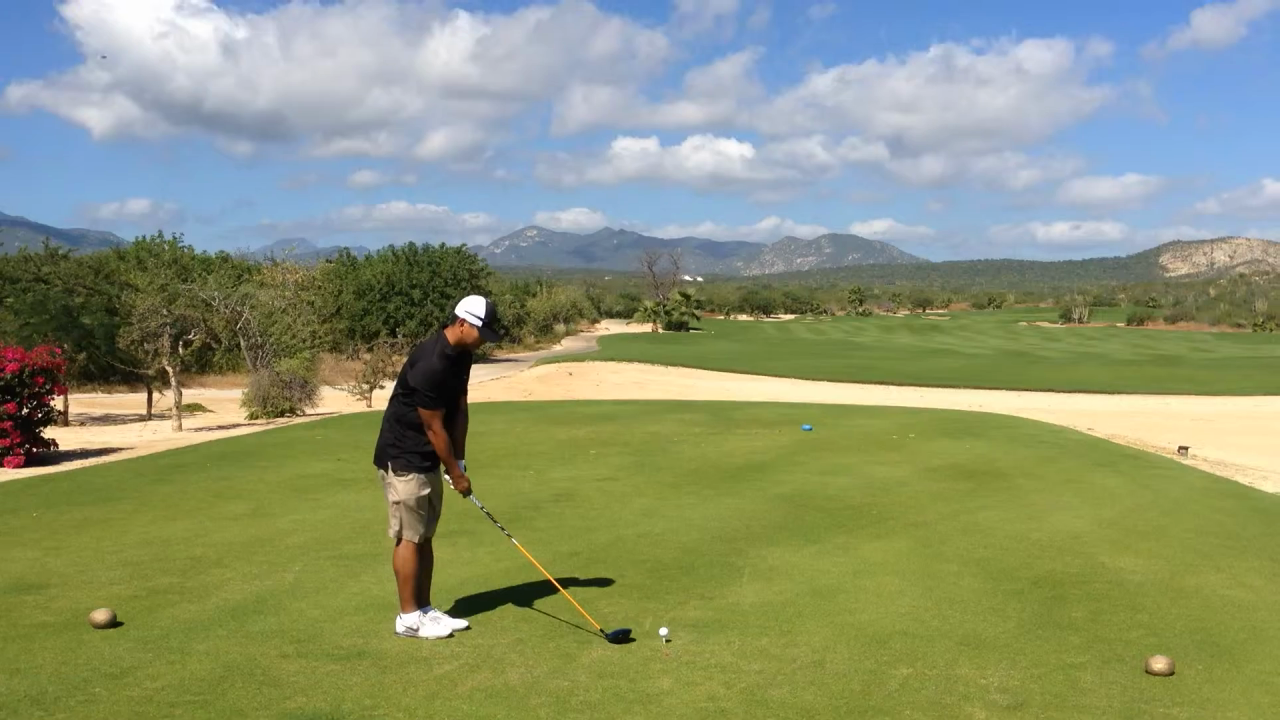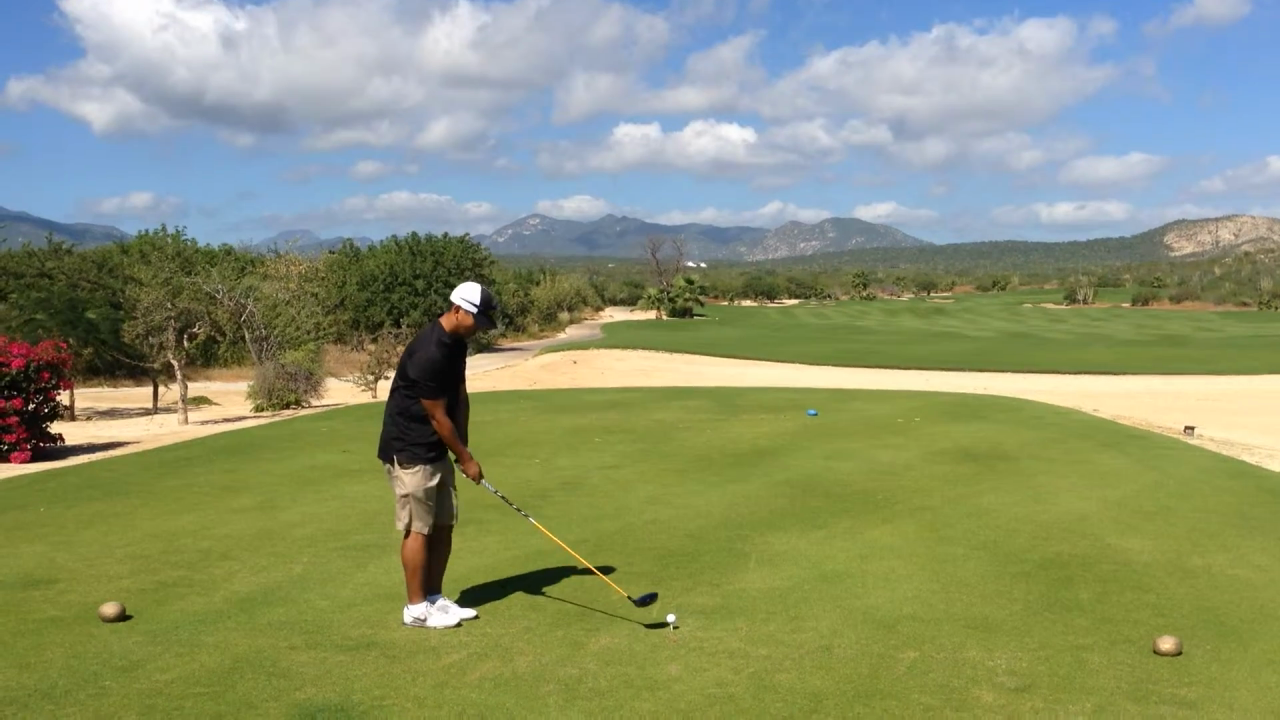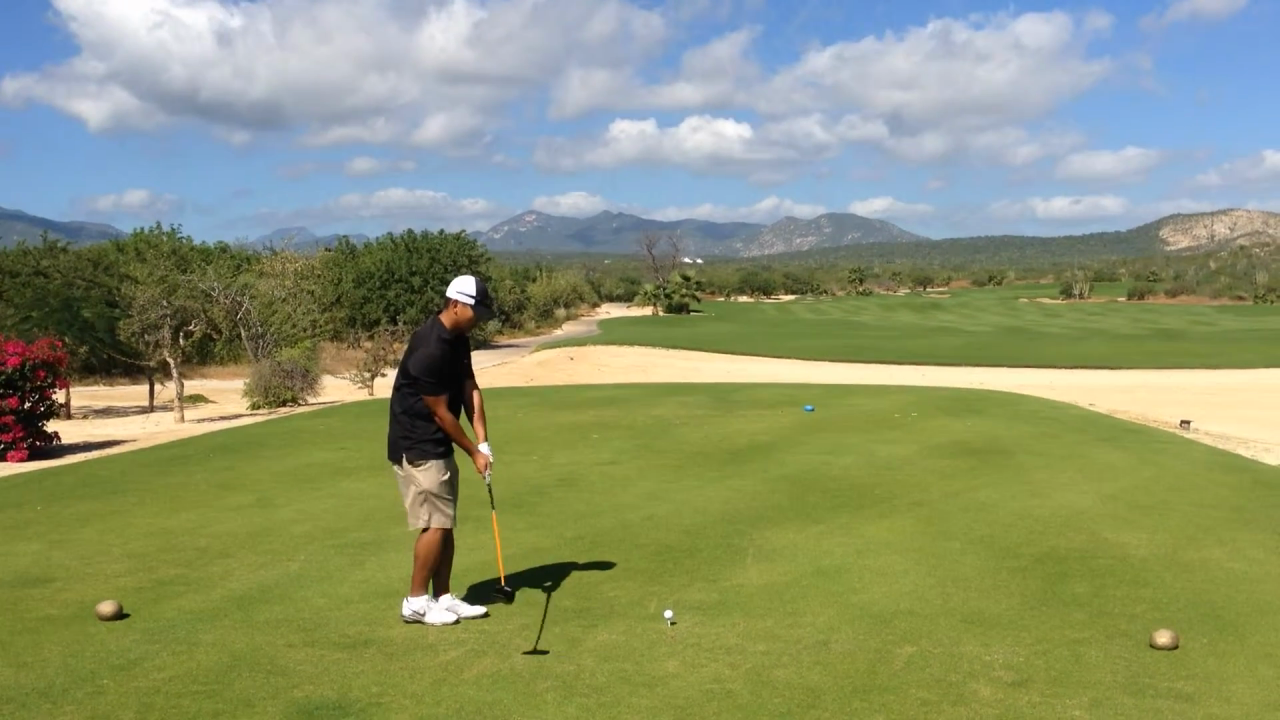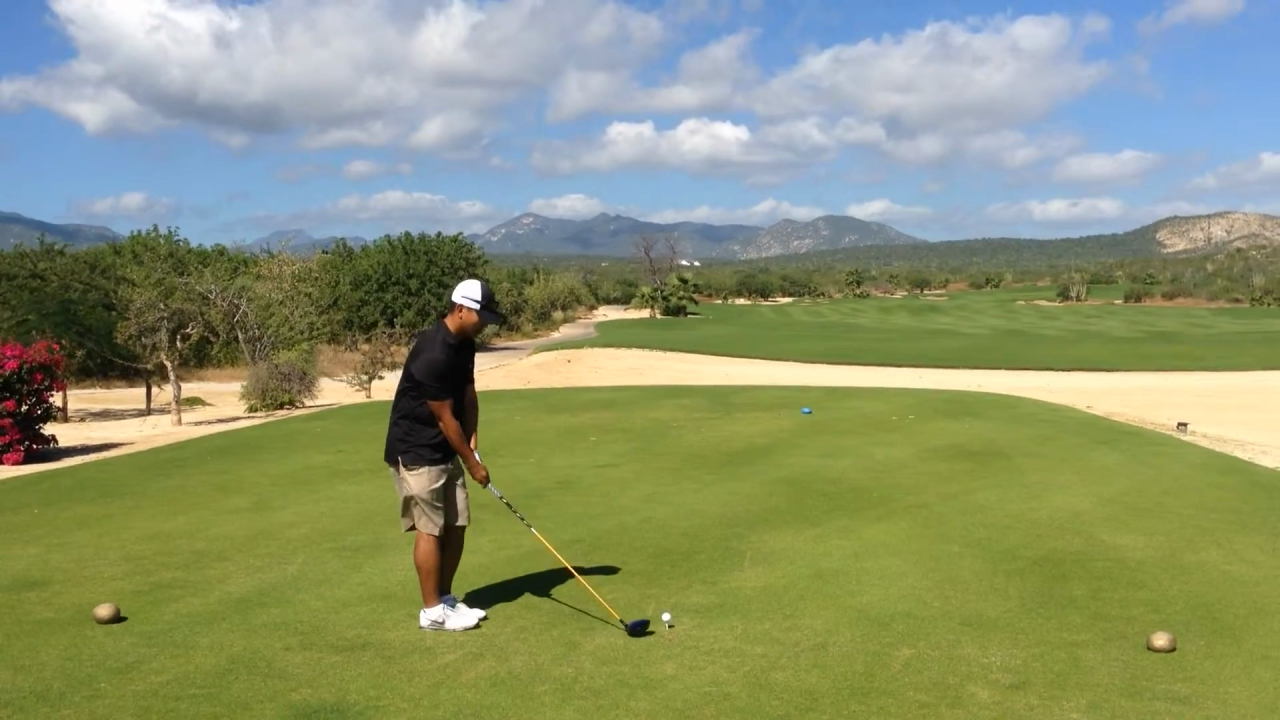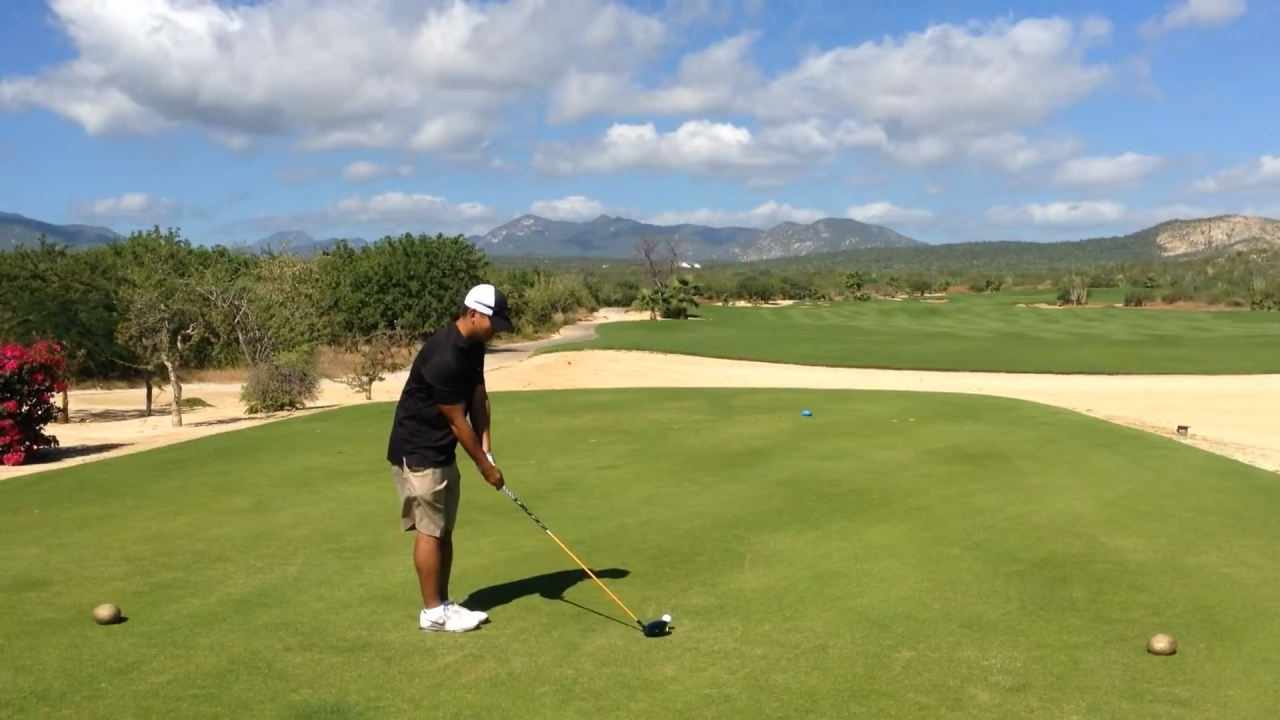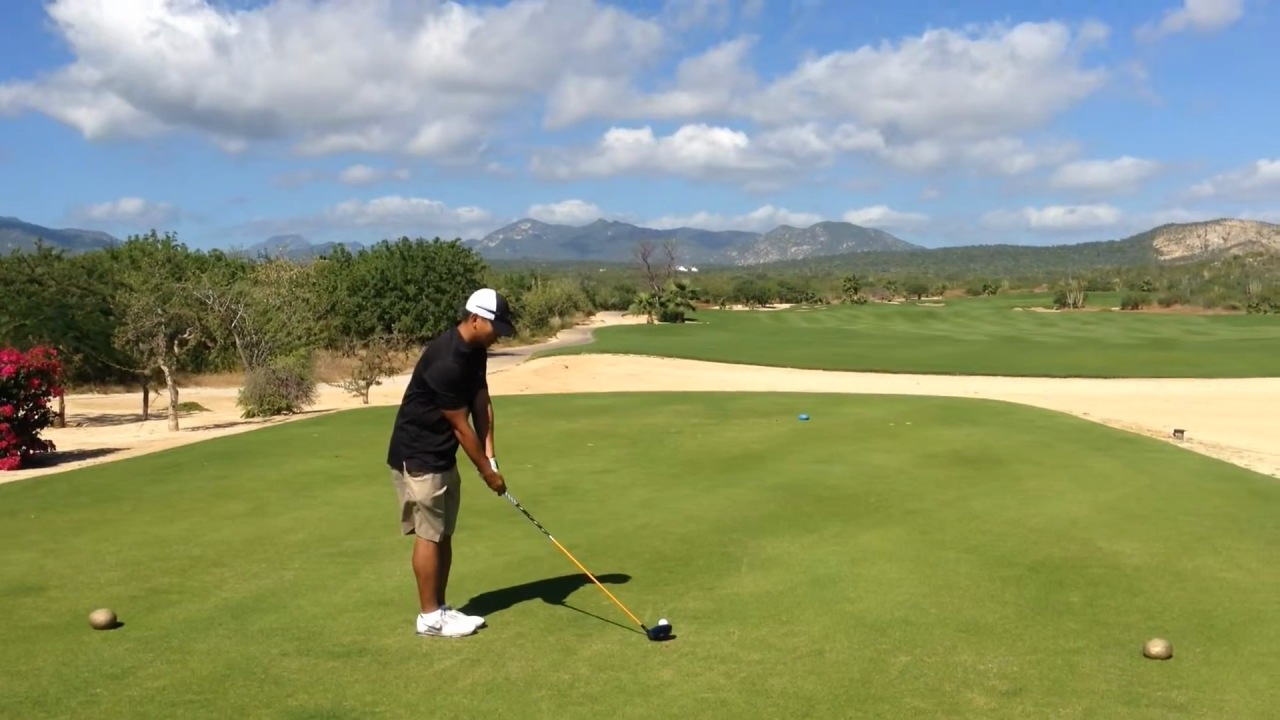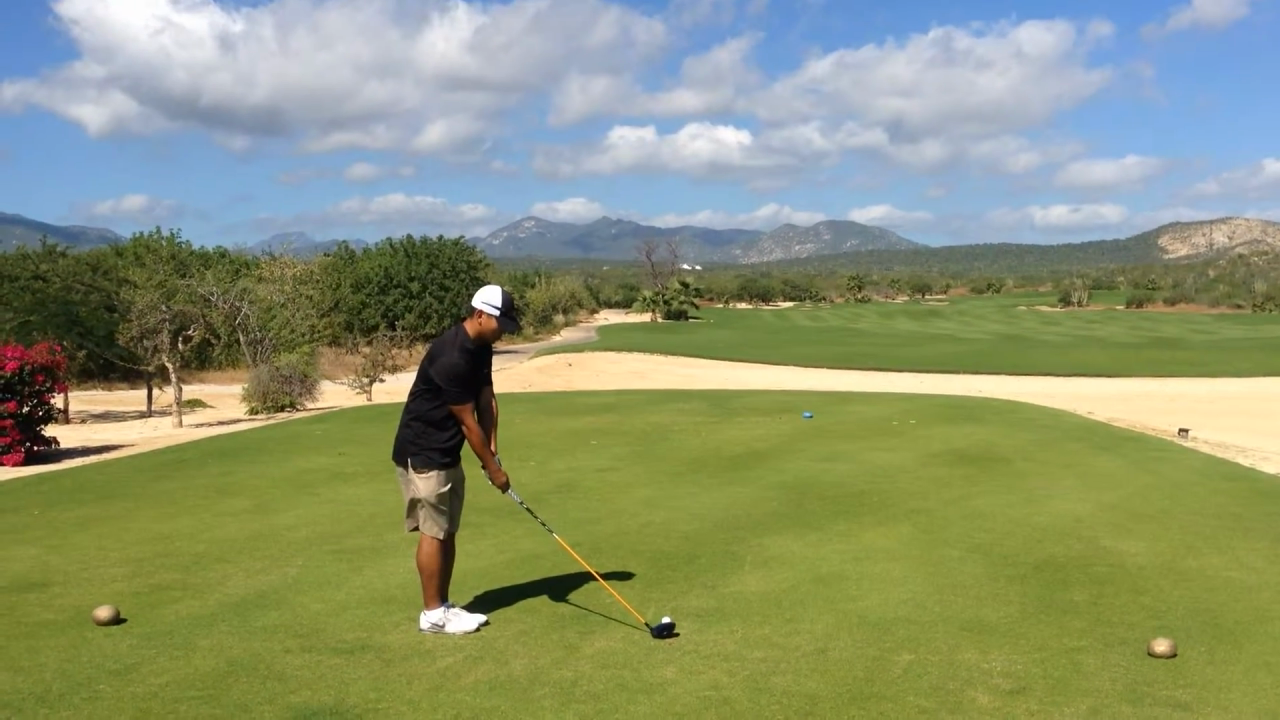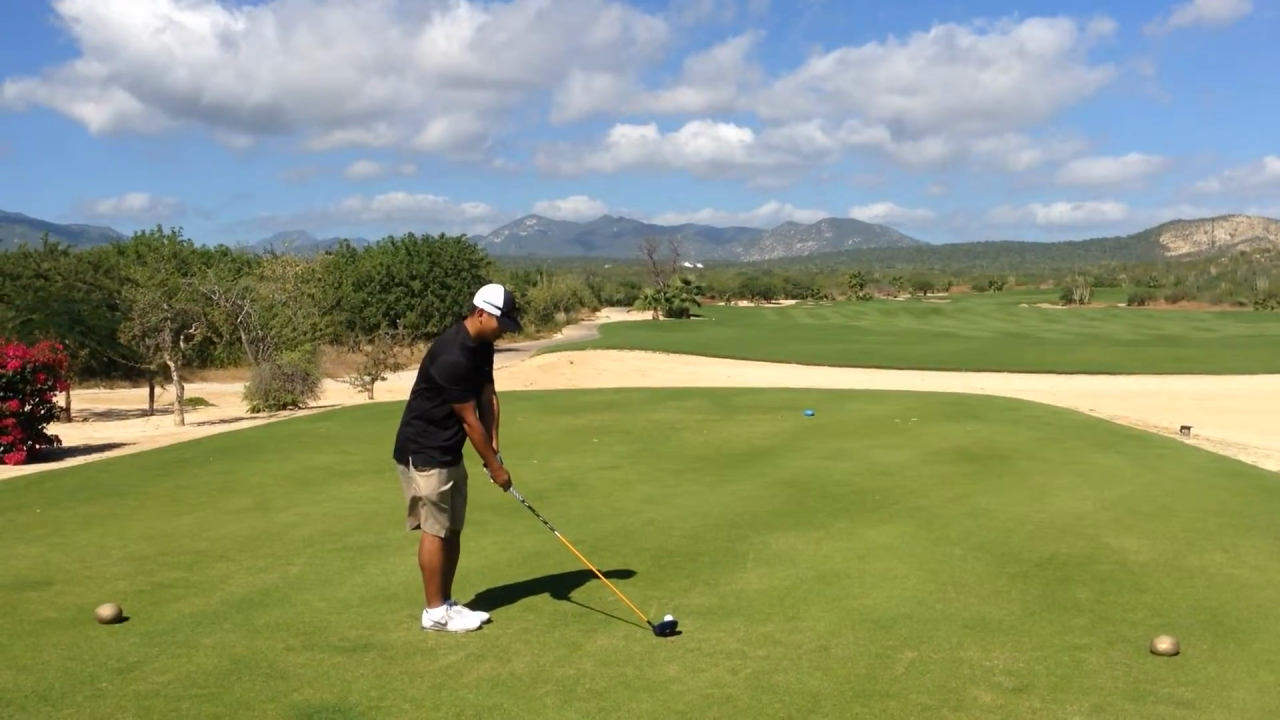
dt=0.5s
person 1, frame 1
left shoulder: (462, 355)
right shoulder: (430, 363)
left elbow: (460, 410)
right elbow: (434, 427)
left wrist: (459, 463)
right wrist: (456, 474)
left hip: (427, 459)
right hip: (403, 458)
left knee: (424, 537)
right knee: (409, 537)
left ankle: (425, 610)
right ankle: (408, 617)
person 1, frame 2
left shoulder: (456, 343)
right shoulder: (429, 352)
left elbow: (460, 397)
right elbow: (438, 417)
left wrist: (464, 450)
right wrist: (466, 460)
left hip: (435, 449)
right hip: (409, 450)
left knee: (443, 524)
right knee: (418, 528)
left ankle: (433, 597)
right ankle: (416, 608)
person 1, frame 3
left shoulder: (458, 340)
right shoulder: (429, 349)
left elbow: (470, 390)
right elbow: (440, 412)
left wrist: (483, 443)
right wrist: (472, 453)
left hip: (439, 447)
right hip: (416, 448)
left knee: (444, 524)
right knee: (436, 523)
left ankle: (443, 598)
right ankle: (416, 601)
person 1, frame 4
left shoulder: (464, 344)
right shoulder: (433, 354)
left elbow: (469, 398)
right elbow: (444, 418)
left wrist: (472, 450)
right wrist: (472, 463)
left hip: (444, 451)
right hip: (415, 452)
left knee: (456, 526)
right knee: (430, 529)
left ankle: (445, 598)
right ankle: (432, 611)
person 1, frame 5
left shoulder: (473, 346)
right shoulder: (443, 357)
left elbow: (479, 399)
right elbow: (457, 421)
left wrist: (487, 449)
right wrist: (485, 467)
left hip: (442, 452)
right hip: (417, 453)
left knee: (445, 530)
right knee: (429, 531)
left ankle: (443, 603)
right ankle: (432, 612)
person 1, frame 6
left shoulder: (475, 351)
right shoulder: (446, 361)
left elbow: (481, 403)
right elbow: (461, 426)
left wrist: (490, 457)
right wrist: (487, 472)
left hip: (442, 456)
right hip: (417, 457)
left knee: (444, 535)
right knee: (428, 535)
left ankle: (441, 608)
right ankle: (430, 617)
person 1, frame 7
left shoulder: (481, 348)
right shoulder: (451, 357)
left elbow: (486, 400)
right elbow: (467, 421)
left wrist: (493, 454)
right wrist: (492, 468)
left hip: (447, 454)
right hip: (422, 454)
left knee: (448, 532)
right knee: (432, 532)
left ankle: (443, 605)
right ankle: (432, 614)
person 1, frame 8
left shoulder: (482, 346)
right shoulder: (452, 356)
left elbow: (488, 397)
right elbow: (469, 419)
left wrist: (495, 451)
right wrist: (494, 466)
left hip: (448, 451)
right hip: (423, 452)
left knee: (452, 529)
right knee: (435, 531)
left ankle: (446, 603)
right ankle: (435, 612)
